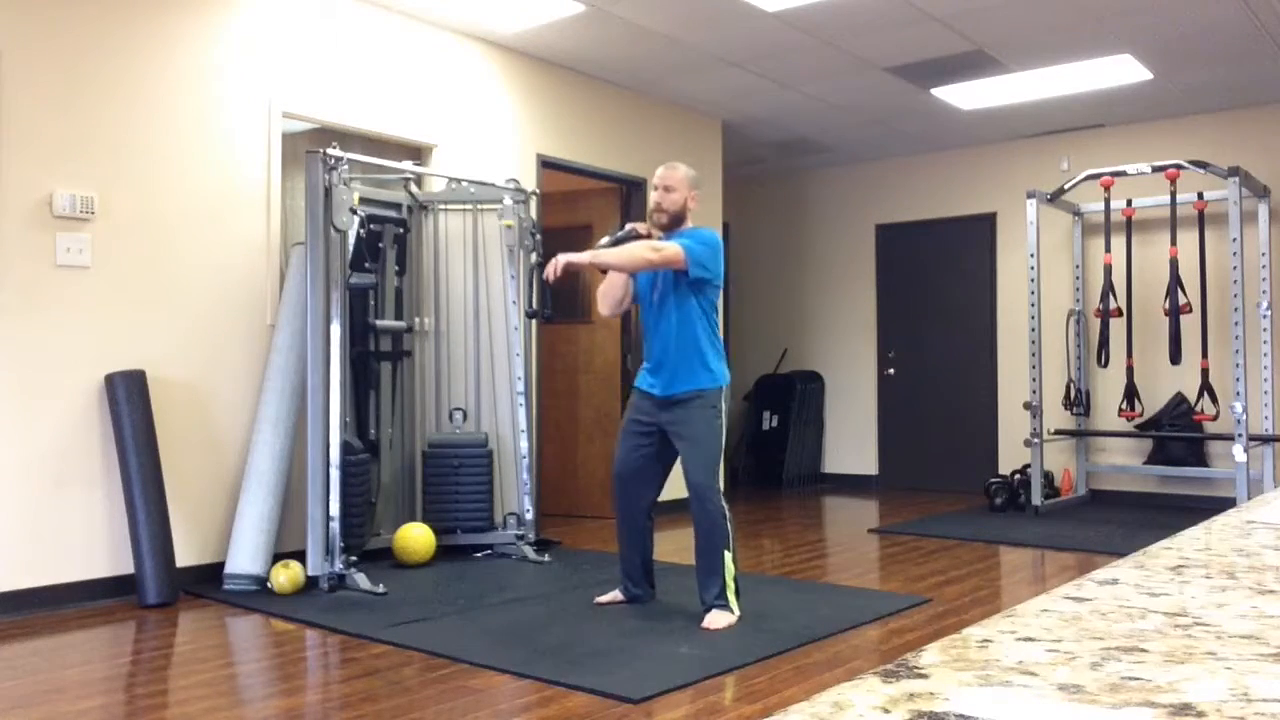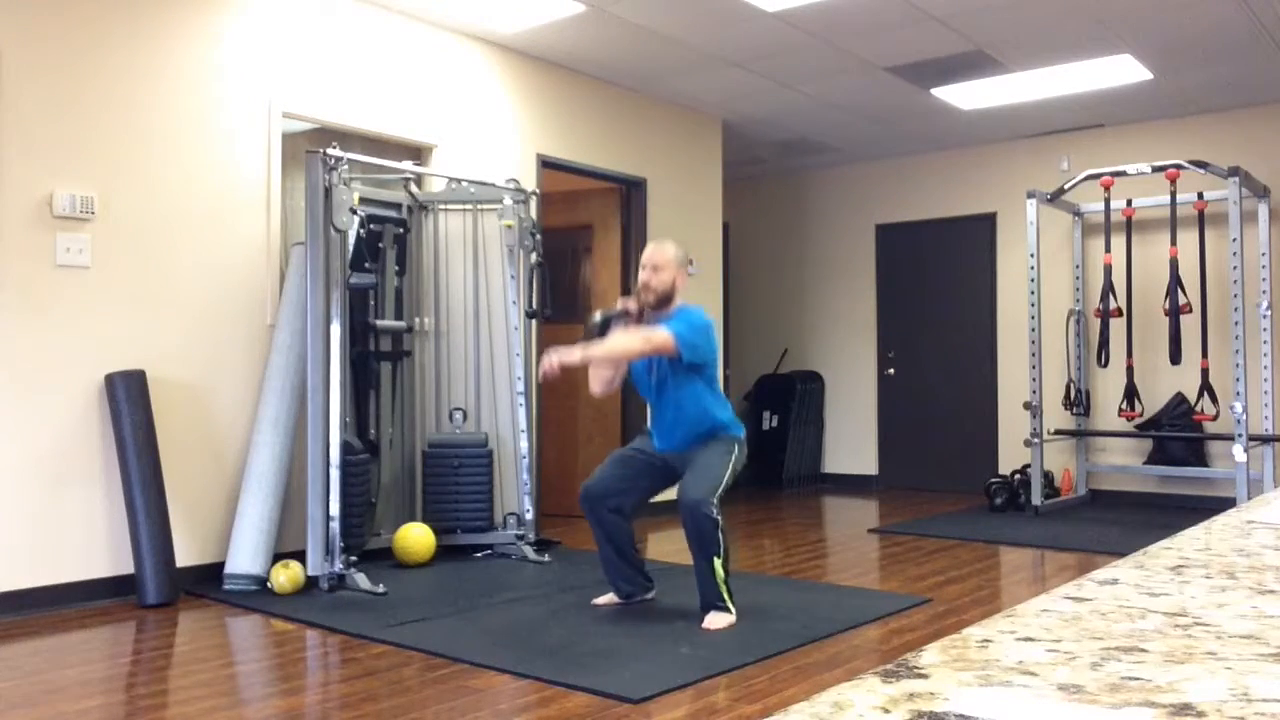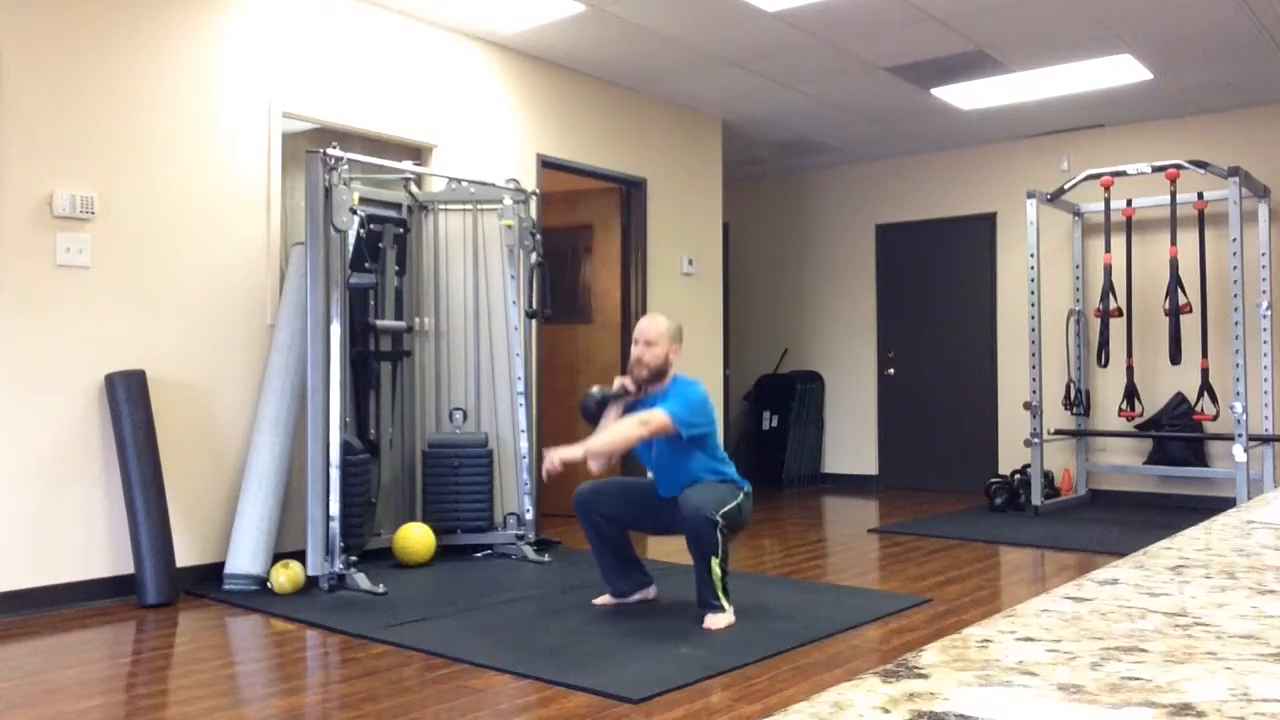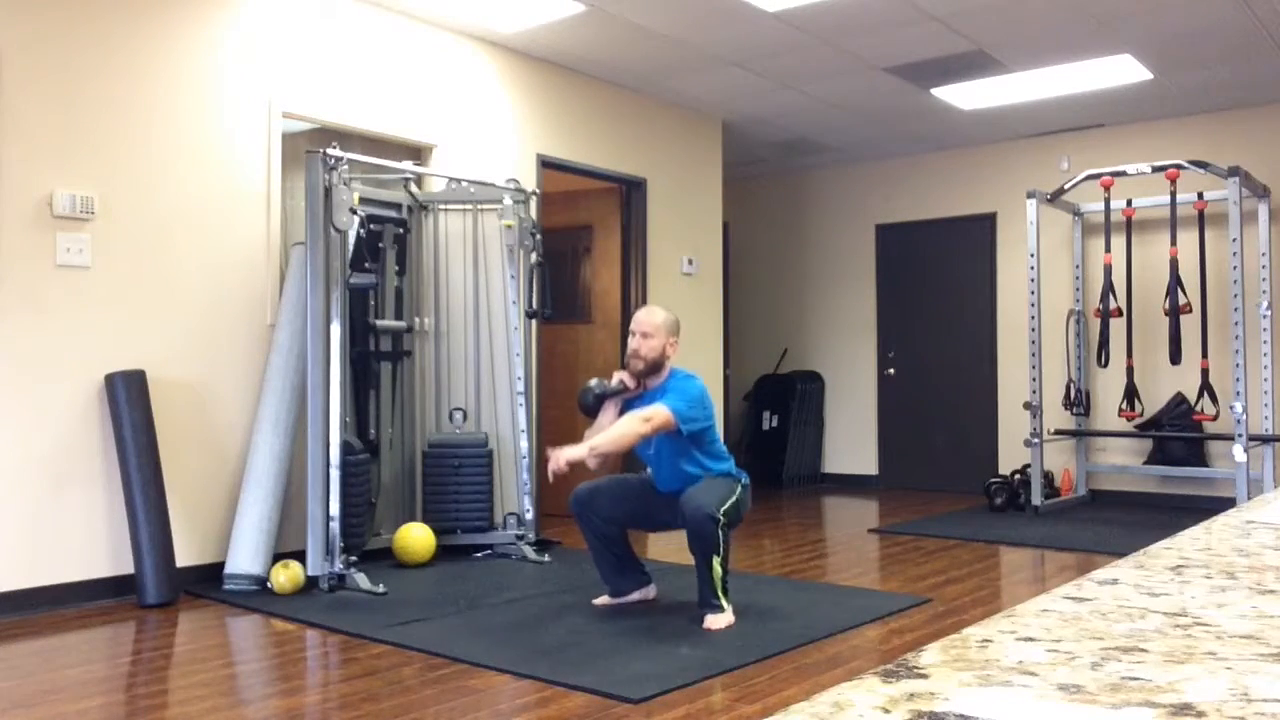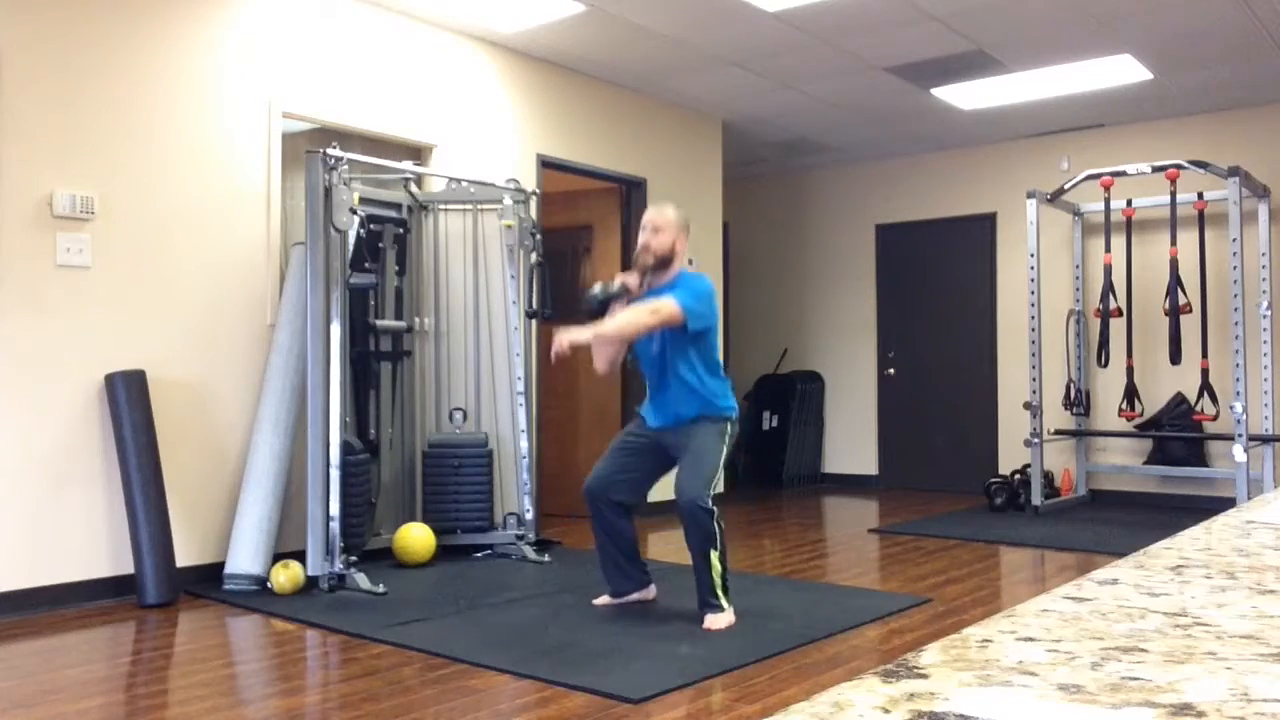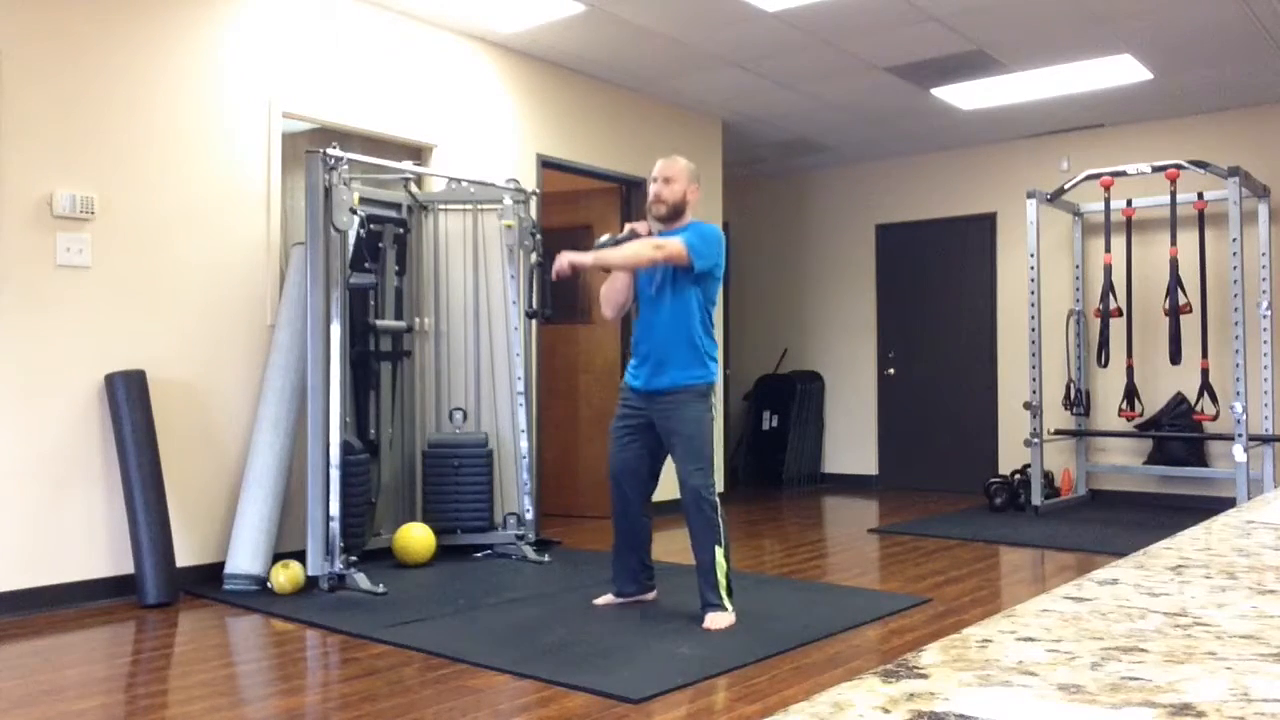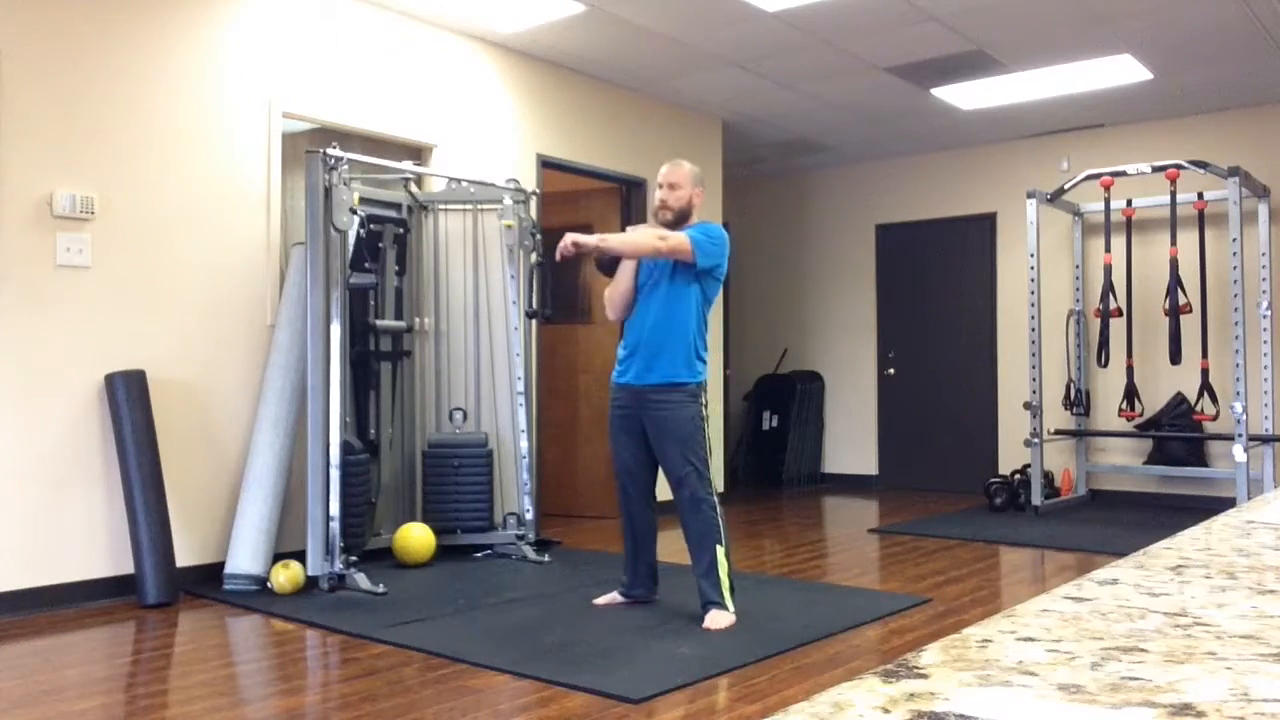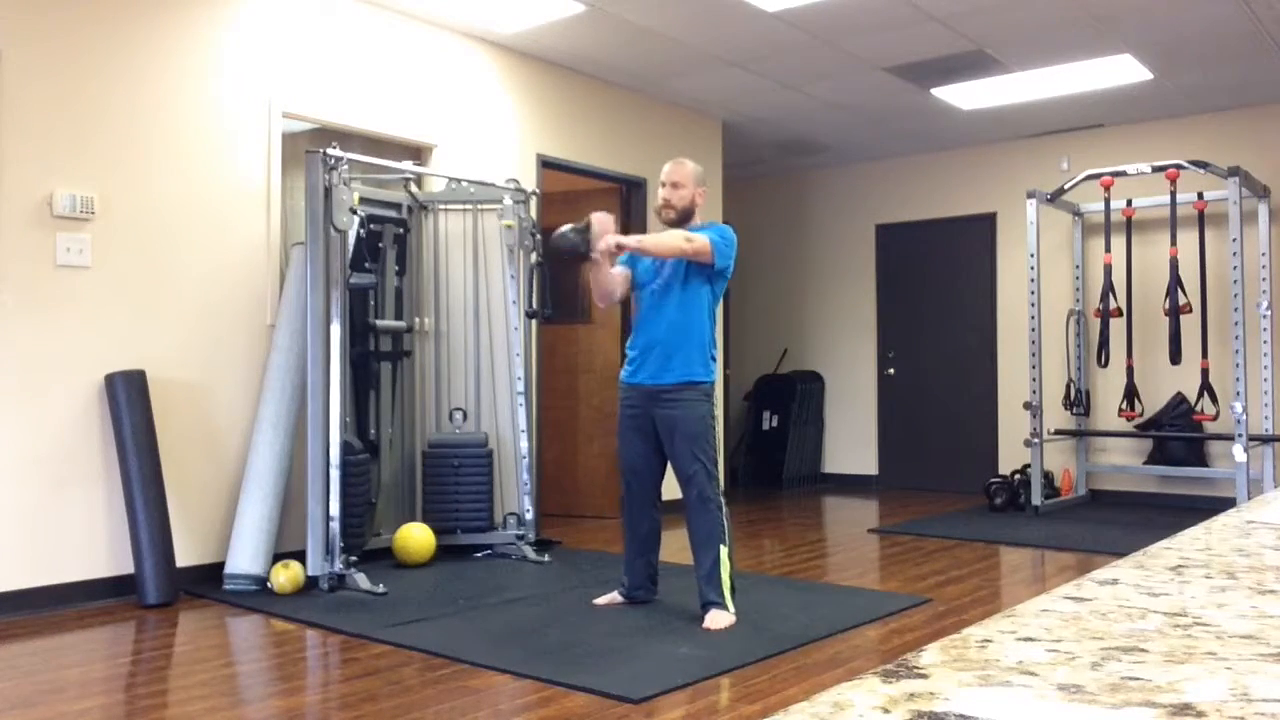
dt=0.3s
person 1, frame 1
left shoulder: (705, 243)
right shoulder: (643, 251)
left elbow: (654, 255)
right elbow: (608, 306)
left wrist: (585, 257)
right wrist: (622, 253)
left hip: (697, 392)
right hip: (649, 391)
left knee: (703, 491)
right knee: (629, 487)
left ankle: (722, 599)
right ankle: (636, 586)
person 1, frame 2
left shoulder: (694, 324)
right shoulder: (635, 325)
left elbow: (645, 345)
right elbow: (600, 387)
left wrist: (575, 354)
right wrist: (617, 327)
left hip: (714, 440)
right hip: (662, 442)
left knee: (697, 500)
right knee: (597, 493)
left ankle: (719, 602)
right ankle: (632, 584)
person 1, frame 3
left shoulder: (690, 396)
right shoulder: (633, 397)
left elbow: (643, 427)
right elbow: (598, 463)
left wrist: (576, 451)
right wrist: (615, 406)
left hip: (720, 490)
left knee: (696, 508)
right knee: (589, 499)
left ankle: (717, 603)
right ankle: (632, 583)
person 1, frame 4
left shoulder: (687, 389)
right shoulder: (629, 391)
left elbow: (646, 425)
right elbow: (596, 458)
left wrist: (579, 450)
right wrist: (614, 400)
left hip: (717, 483)
right hip: (664, 489)
left knee: (698, 510)
right knee: (586, 500)
left ankle: (717, 603)
right ankle: (630, 584)
person 1, frame 5
left shoulder: (696, 288)
right shoulder: (636, 295)
left elbow: (653, 315)
right elbow: (603, 364)
left wrist: (583, 333)
right wrist: (621, 301)
left hip: (706, 420)
right hip: (655, 420)
left knee: (692, 497)
right knee: (600, 489)
left ankle: (717, 602)
right ankle: (631, 583)
person 1, frame 6
left shoulder: (706, 237)
right shoulder: (644, 241)
left elbow: (657, 252)
right elbow: (611, 308)
left wrist: (586, 258)
right wrist: (627, 249)
left hip: (687, 389)
right hip: (637, 388)
left knee: (697, 492)
right knee: (627, 489)
left ankle: (717, 600)
right ankle: (633, 583)
person 1, frame 7
left shoulder: (710, 238)
right shoulder: (644, 250)
left elbow: (661, 244)
right elbow: (615, 311)
left wrist: (592, 240)
right wrist: (628, 253)
left hip: (676, 388)
right hip: (627, 385)
left knee: (694, 494)
right knee: (633, 493)
left ankle: (718, 599)
right ankle: (638, 585)
person 1, frame 8
left shoulder: (718, 237)
right shoulder: (642, 246)
left elbow: (685, 246)
right elbow: (607, 295)
left wrist: (623, 241)
right wrist: (603, 246)
left hip: (686, 387)
right hip: (635, 385)
left knee: (700, 492)
right knee: (637, 490)
left ankle: (718, 599)
right ankle: (637, 585)
